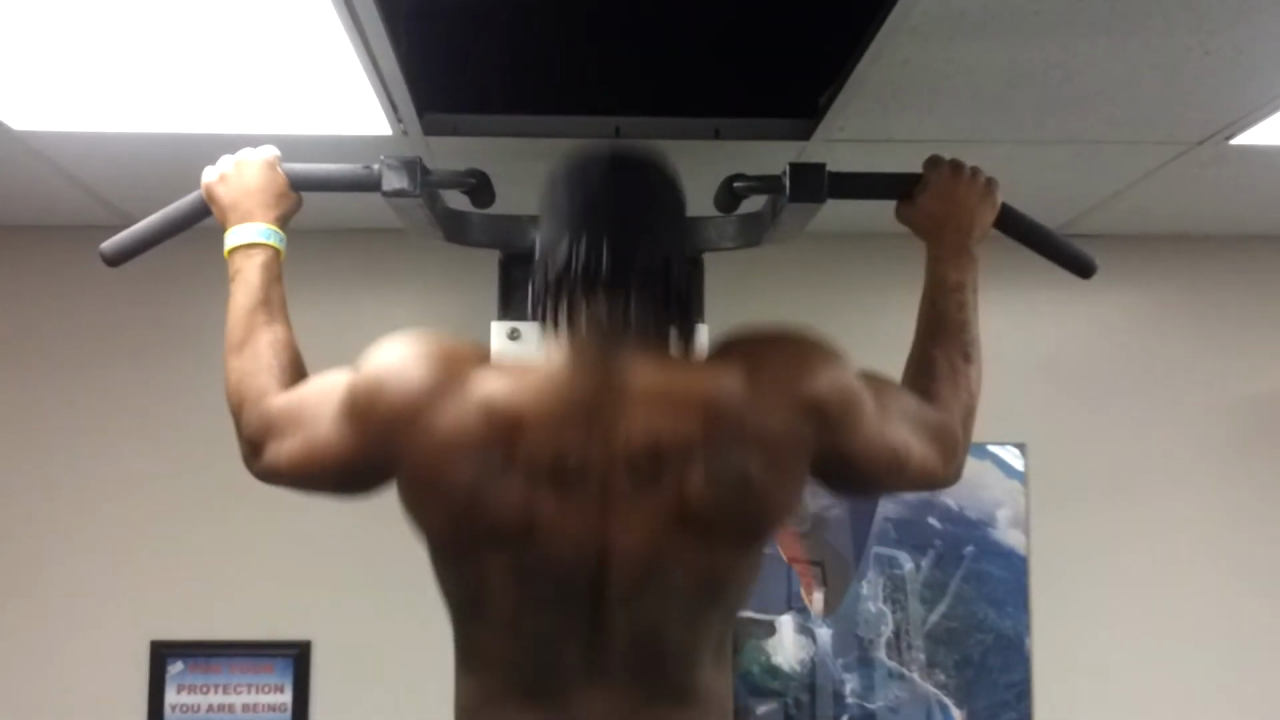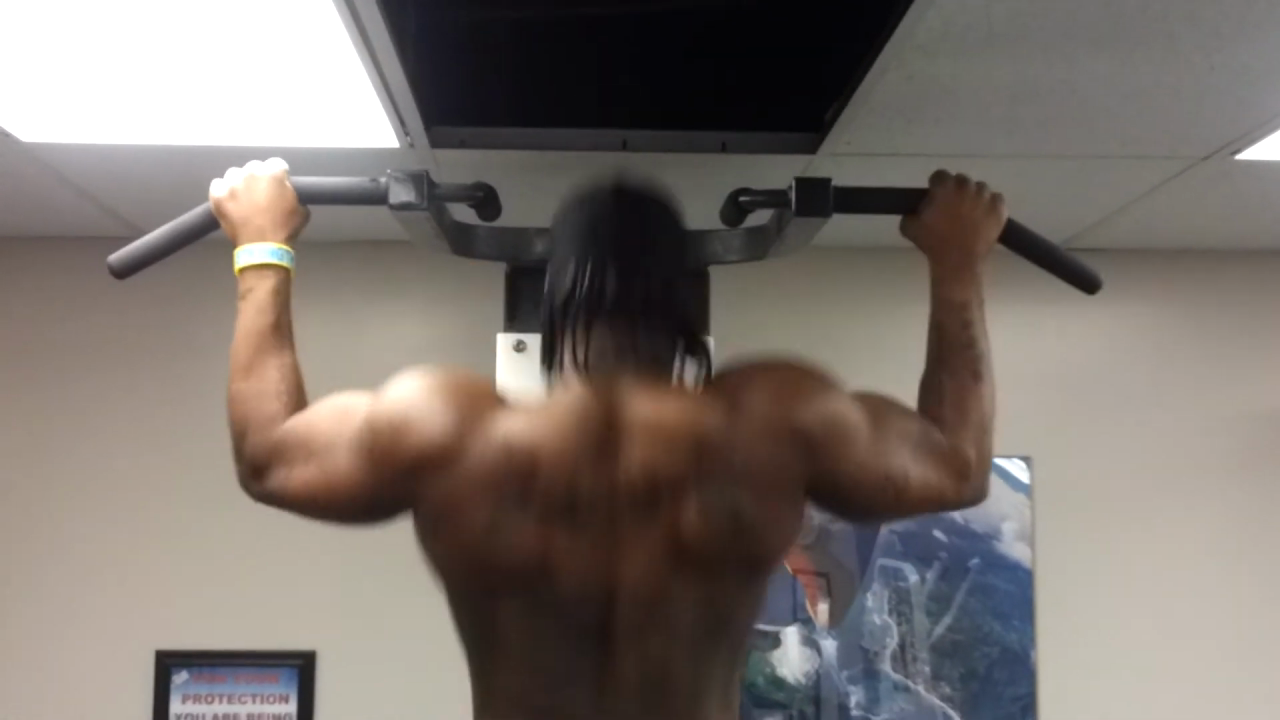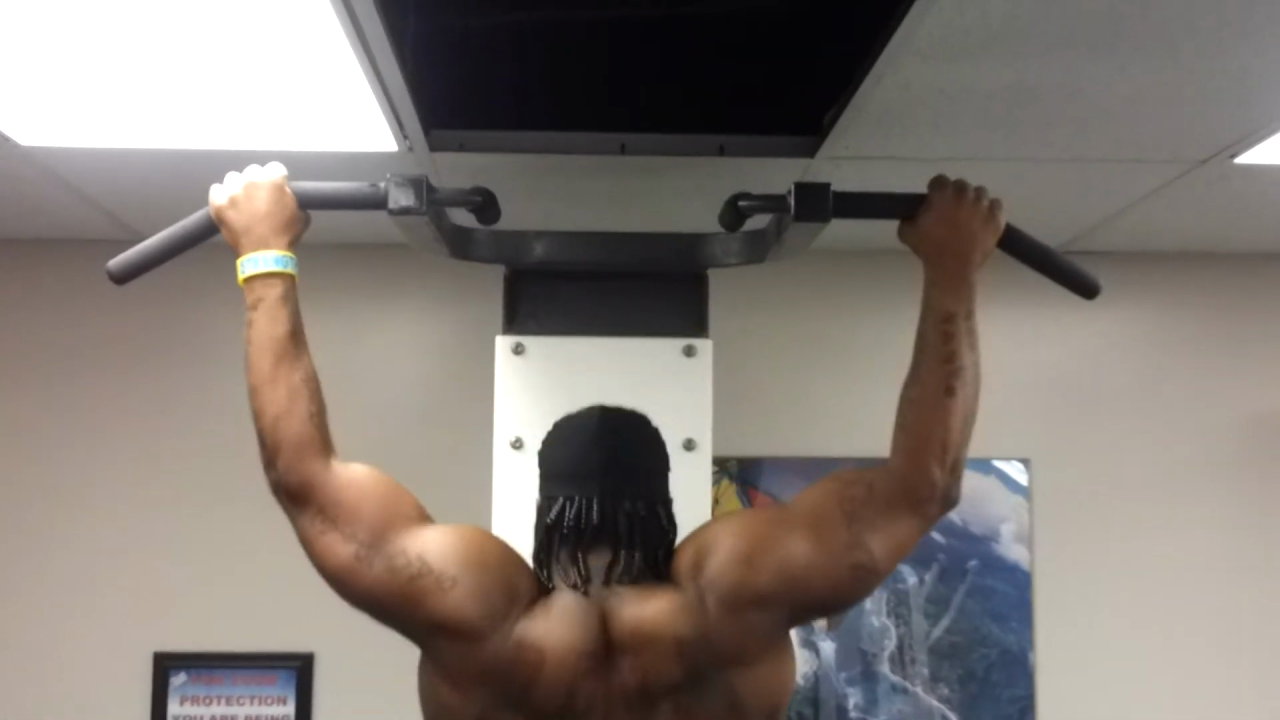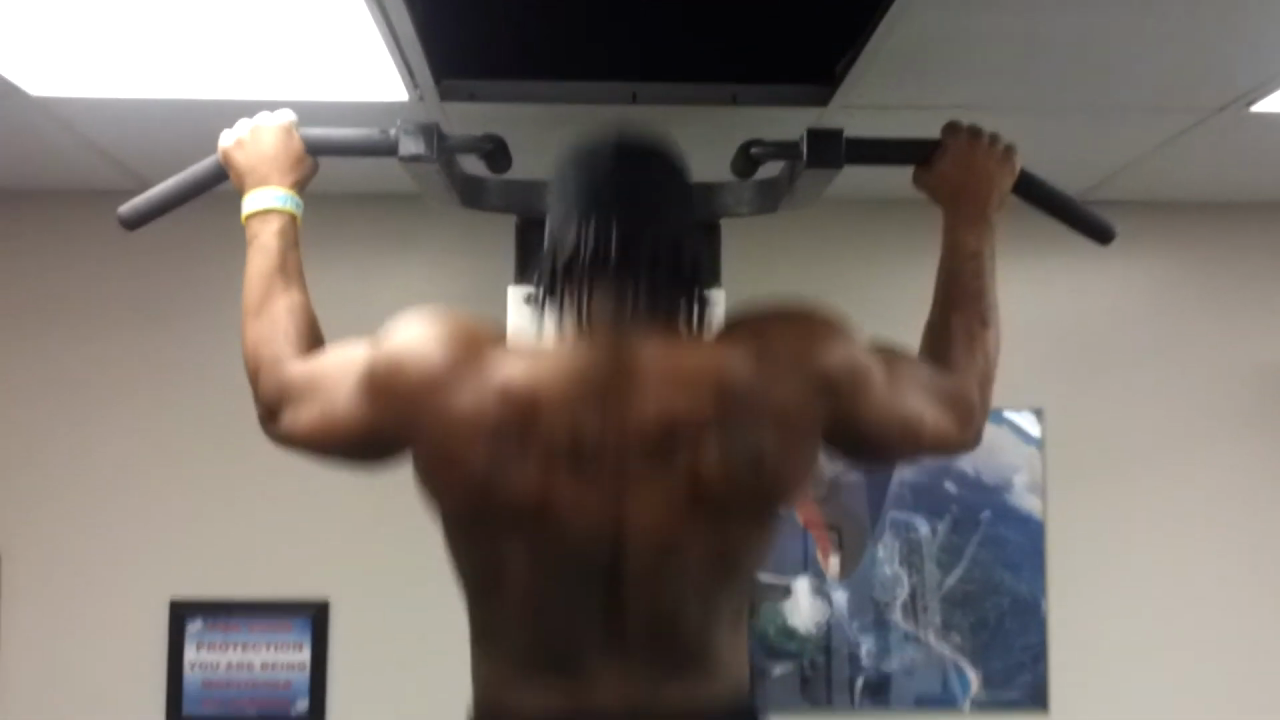
dt=0.4s
person 1, frame 1
left shoulder: (430, 393)
right shoulder: (778, 395)
left elbow: (265, 430)
right elbow: (939, 443)
left wrist: (253, 231)
right wrist: (952, 247)
person 1, frame 2
left shoulder: (446, 427)
right shoulder: (772, 423)
left elbow: (264, 456)
right elbow: (959, 465)
left wrist: (262, 248)
right wrist: (958, 260)
person 1, frame 3
left shoulder: (473, 615)
right shoulder: (732, 606)
left elbow: (300, 472)
right elbow: (925, 482)
left wrist: (266, 257)
right wrist: (950, 271)
person 1, frame 4
left shoulder: (448, 377)
right shoulder: (782, 371)
left elbow: (282, 394)
right elbow: (956, 408)
left wrist: (269, 196)
right wrist: (969, 212)
